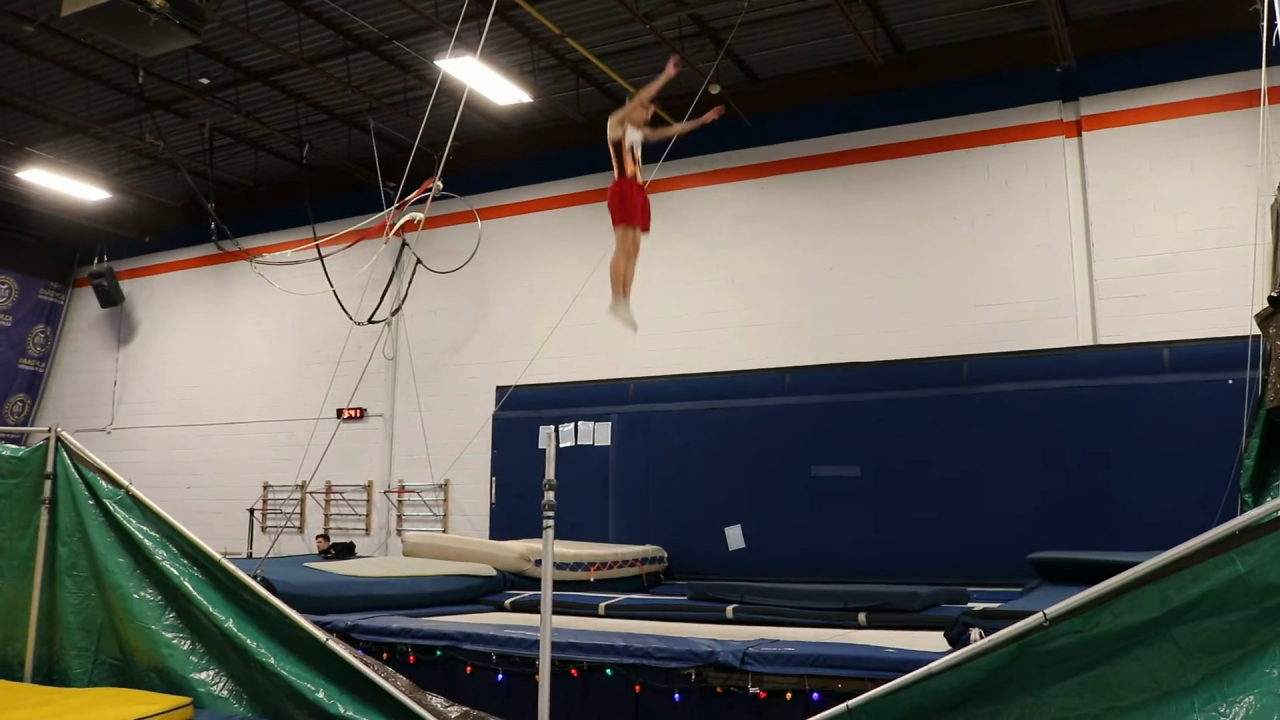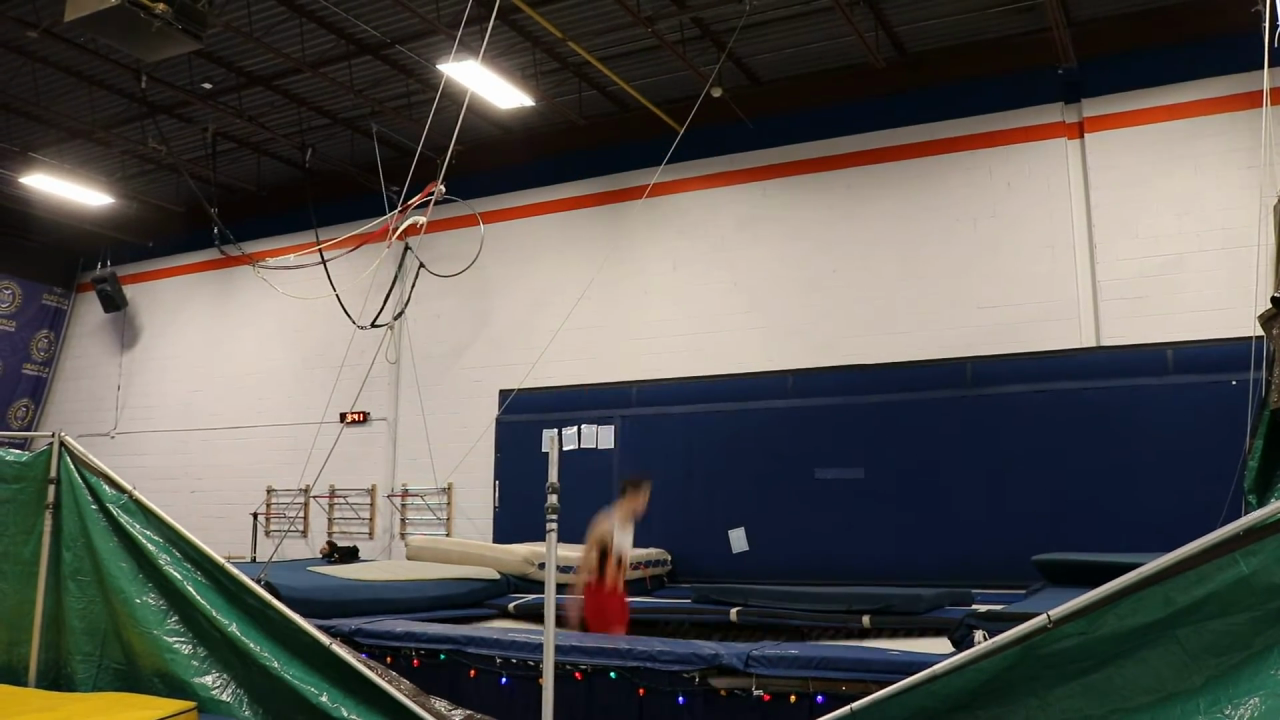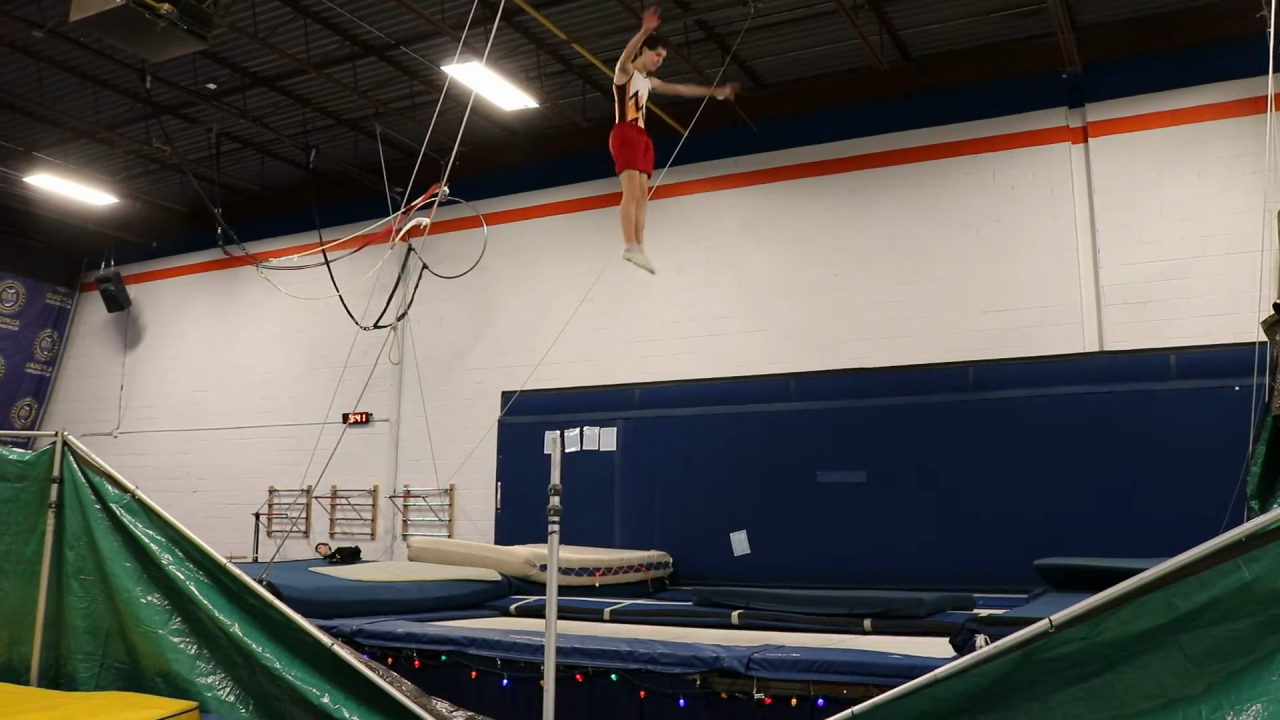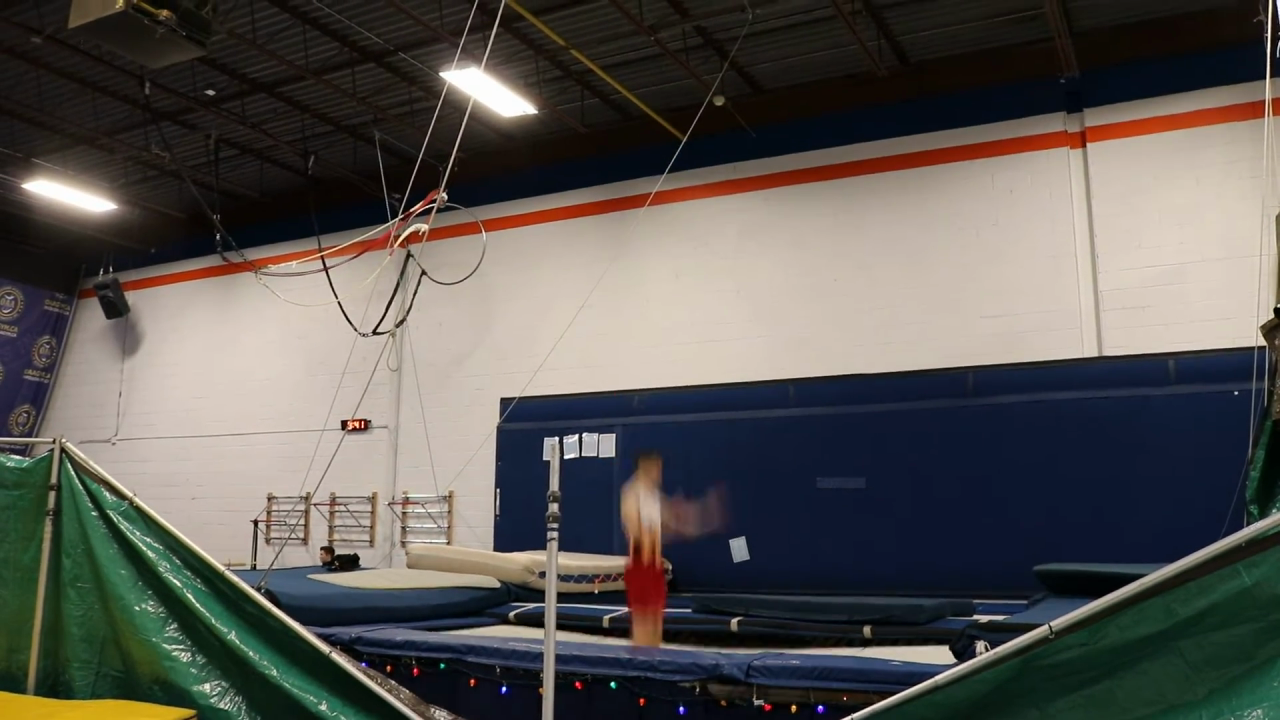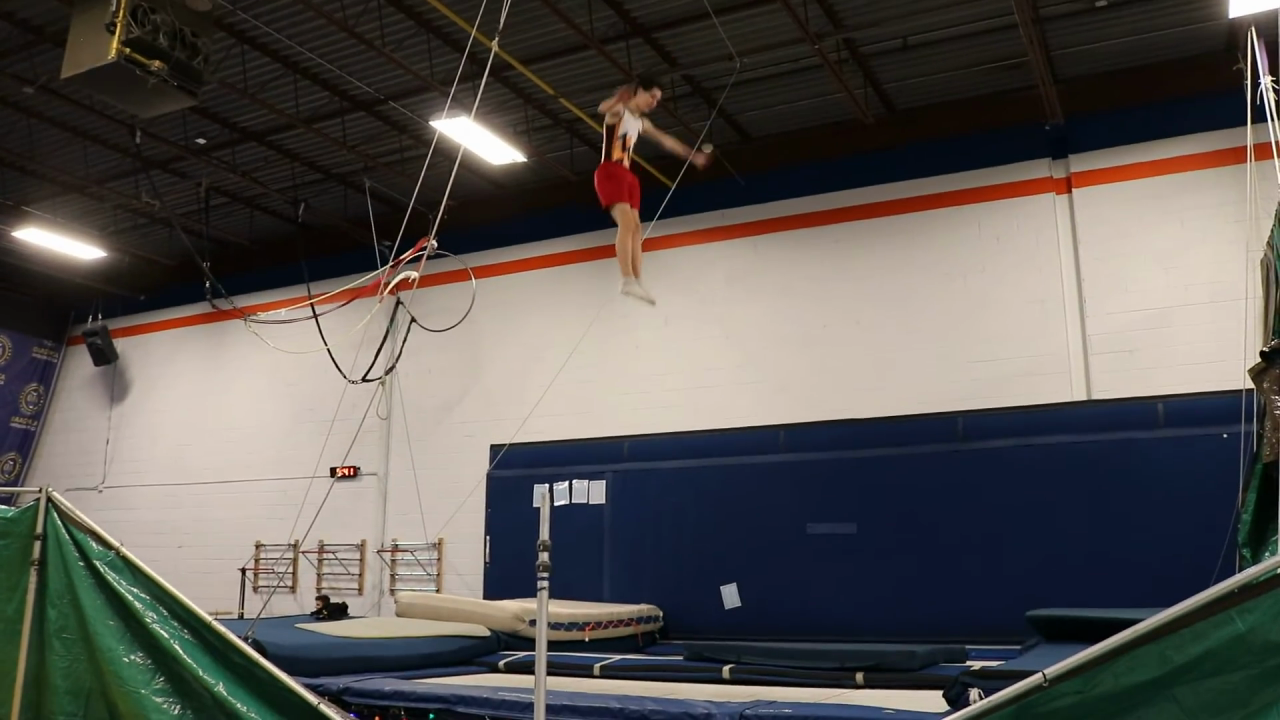
dt=1s
person 1, frame 1
left shoulder: (638, 132)
right shoulder: (617, 123)
left elbow: (670, 131)
right elbow: (638, 100)
left wrist: (703, 120)
right wrist: (665, 77)
left hip: (638, 191)
right hip: (623, 188)
left knee: (633, 250)
right knee: (623, 247)
left ankle: (624, 304)
right ankle: (618, 302)
person 1, frame 2
left shoulder: (629, 525)
right shoulder: (605, 526)
right elbow: (585, 565)
right wrist: (576, 600)
left hip: (615, 596)
right hip: (600, 596)
person 1, frame 3
left shoulder: (648, 81)
right shoulder: (624, 69)
left elbow: (681, 89)
right elbow: (630, 51)
left wrist: (715, 92)
right wrist: (645, 29)
left hip: (641, 135)
right hip: (625, 133)
left knee: (641, 192)
right knee: (631, 192)
left ankle: (638, 247)
right ankle: (632, 245)
person 1, frame 4
left shoulder: (657, 500)
right shoulder: (630, 499)
left elbow: (682, 523)
right elbow: (633, 531)
left wrist: (706, 513)
left hip: (654, 572)
right hip: (640, 572)
left knee: (654, 632)
right knee: (642, 631)
person 1, frame 5
left shoulder: (643, 123)
right shoulder: (619, 109)
left elbow: (666, 141)
right elbow: (606, 107)
left wrist: (693, 155)
right wrist: (618, 98)
left hip: (626, 174)
right hip: (610, 172)
left knee: (634, 229)
right knee: (628, 226)
left ankle: (635, 282)
right ankle: (628, 281)
